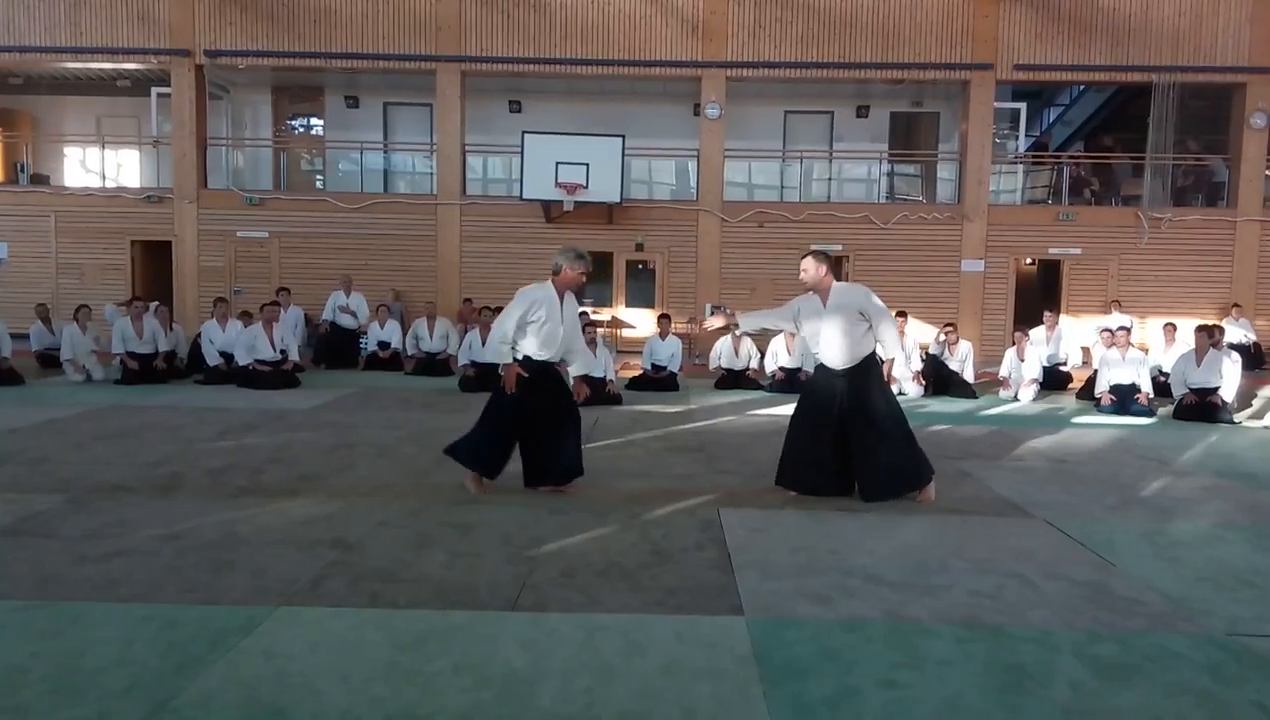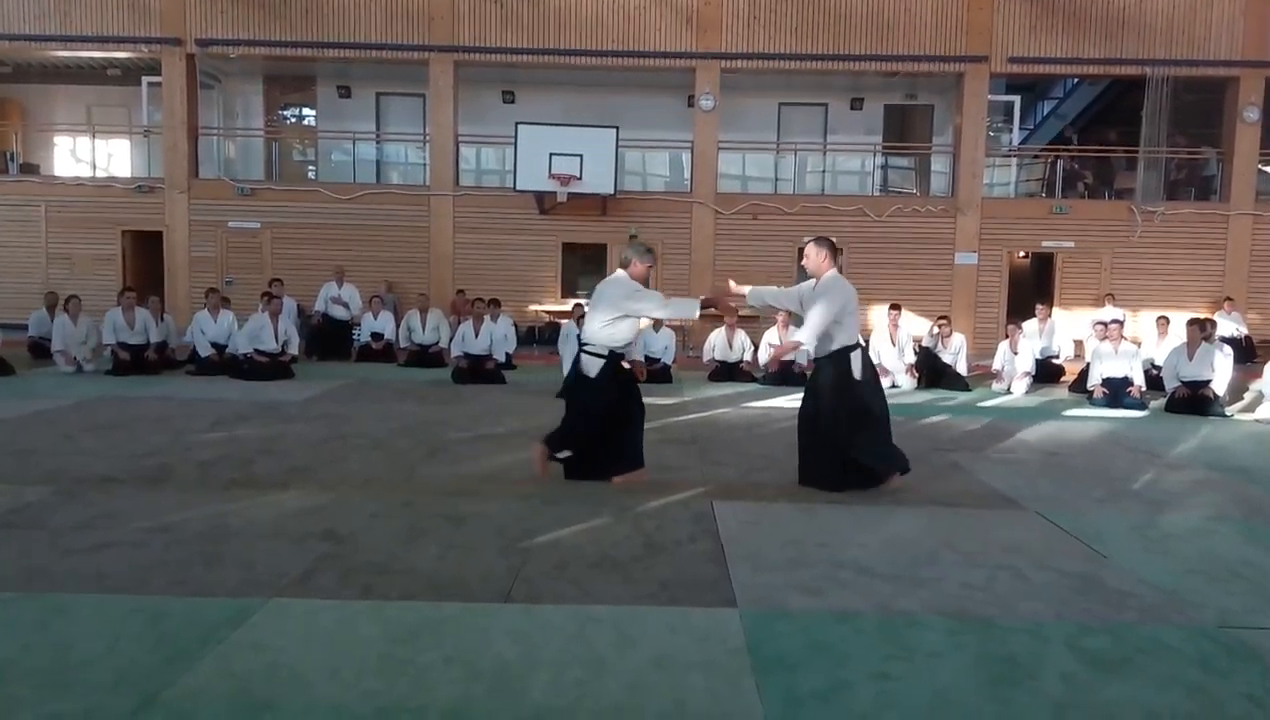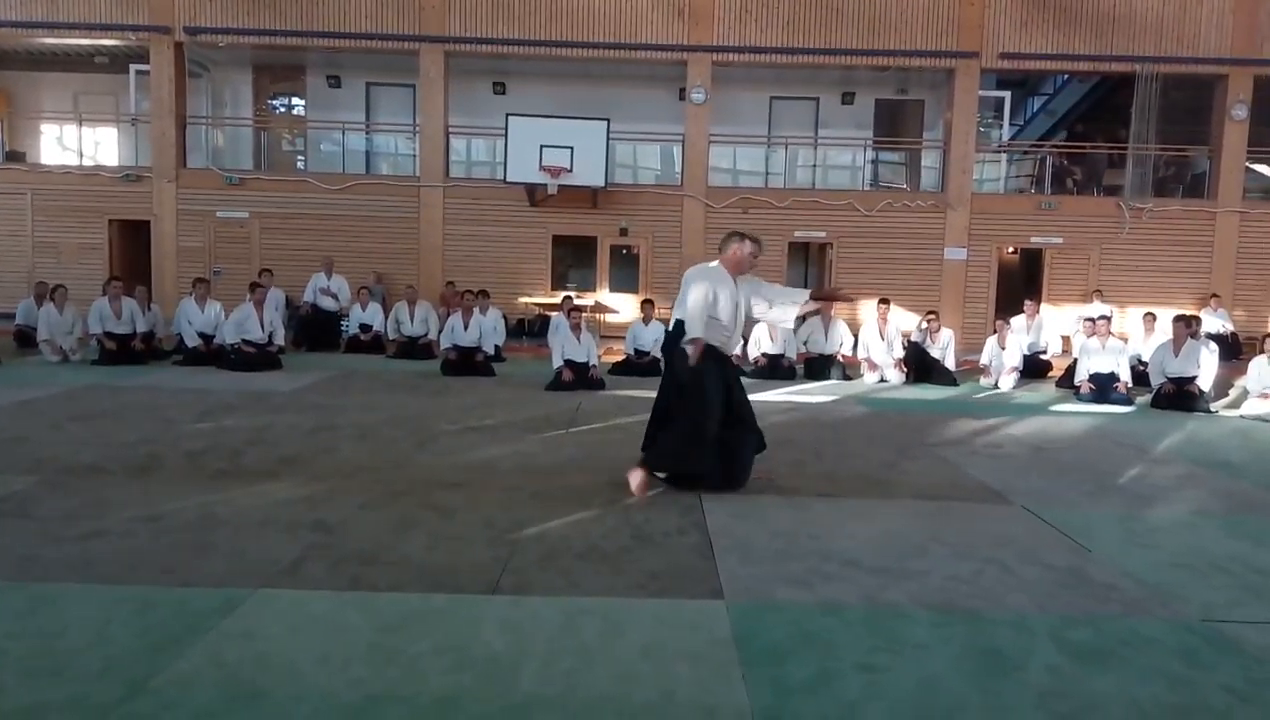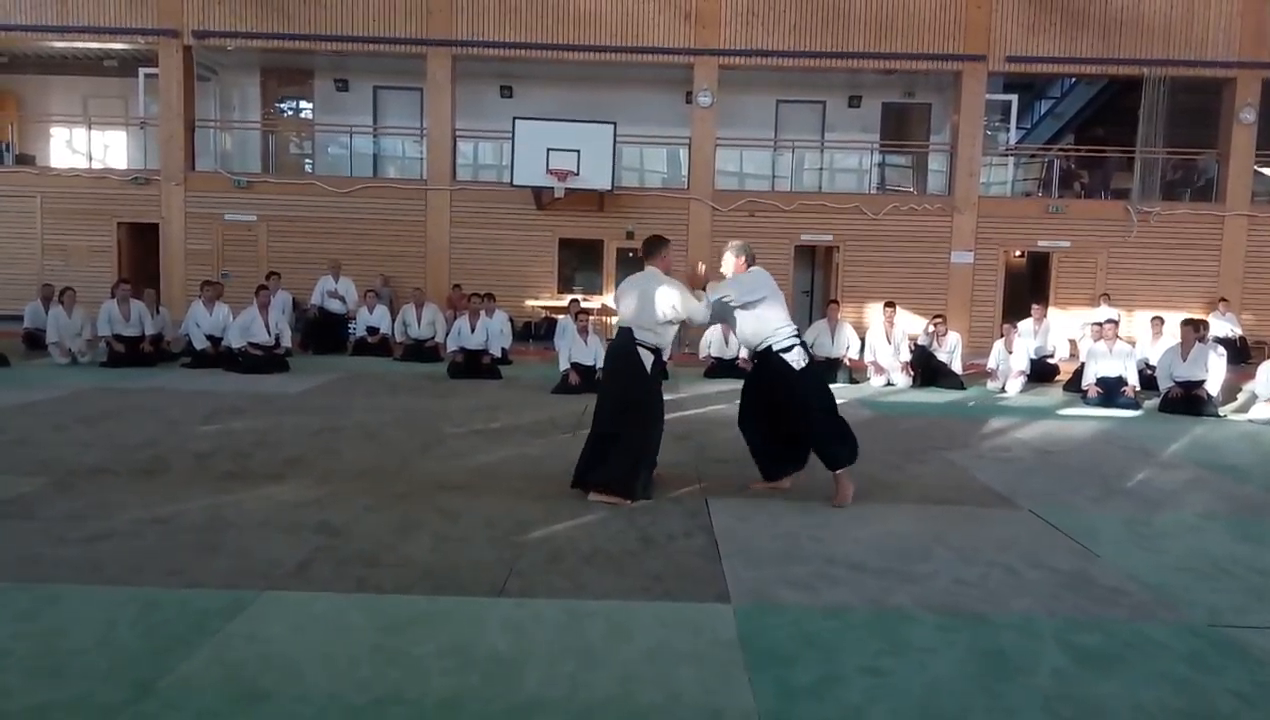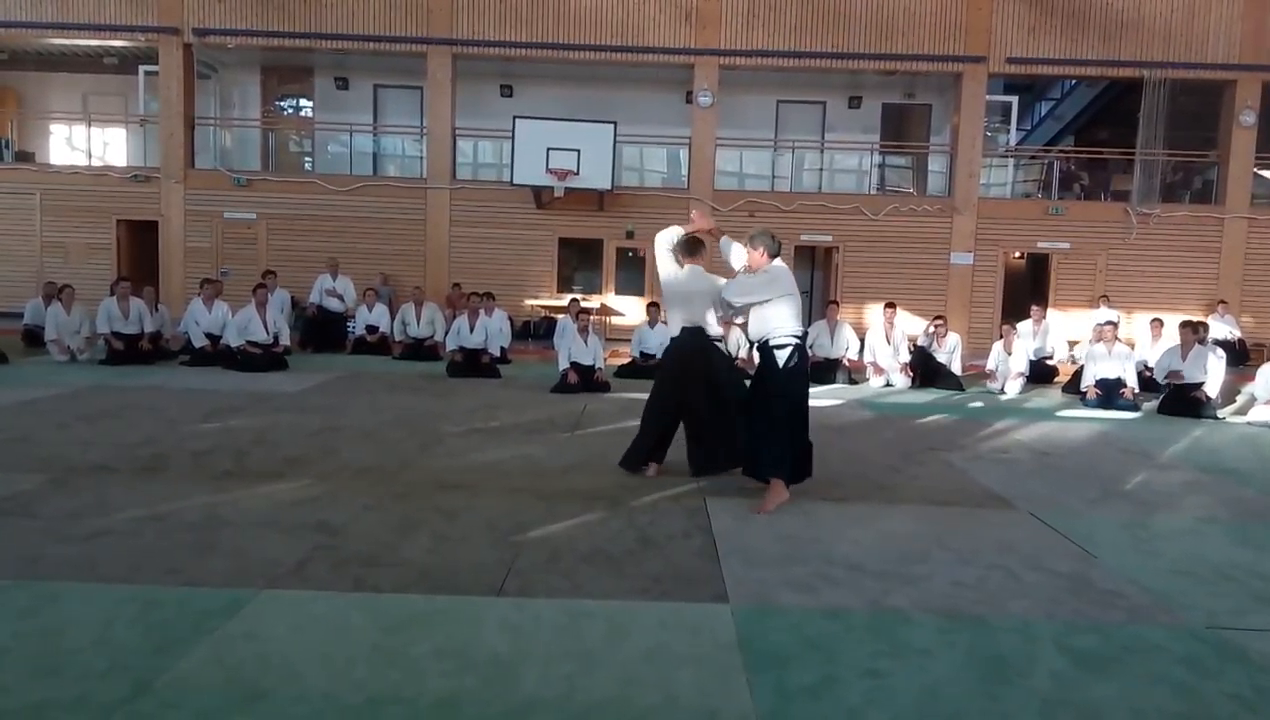
dt=0.7s
person 1, frame 1
left shoulder: (859, 294)
right shoulder: (802, 305)
left elbow: (884, 323)
right elbow: (772, 318)
left wrist: (887, 359)
right wrist: (730, 319)
left hip: (864, 372)
right hip: (828, 376)
left knee: (885, 429)
right knee: (807, 428)
left ankle: (920, 481)
right ankle: (806, 481)
person 1, frame 2
left shoulder: (838, 287)
right shoulder: (811, 288)
left elbow: (820, 319)
right elbow: (780, 296)
left wrist: (791, 344)
right wrist: (742, 290)
left hip: (847, 363)
right hip: (827, 363)
left knee: (851, 422)
right knee: (814, 420)
left ankle: (889, 467)
right ankle: (829, 474)
person 1, frame 3
left shoulder: (744, 284)
right shoulder: (704, 276)
left elbow: (772, 304)
right elbow: (694, 310)
left wrist: (816, 298)
right wrist: (697, 340)
left hip: (717, 359)
right hip: (695, 357)
left knee: (732, 418)
right knee: (697, 417)
left ankle: (723, 474)
right ankle: (645, 469)
person 1, frame 4
left shoulder: (628, 283)
right shoulder: (670, 288)
right elbow: (701, 316)
right wrist: (696, 289)
left hip: (622, 352)
right hip: (641, 358)
left knee: (639, 419)
right knee: (635, 422)
right ankle: (605, 486)
person 1, frame 5
left shoulder: (671, 277)
right shoulder: (718, 284)
left elbow: (662, 241)
left wrist: (690, 228)
left hip: (677, 351)
right hip: (711, 352)
left knee: (662, 408)
right knee: (727, 410)
left ankle: (649, 462)
person 2, frame 1
left shoulder: (571, 302)
right shoulder: (531, 295)
left elbow: (575, 341)
right elbow: (501, 330)
left wrist: (577, 375)
right wrist: (507, 365)
left hip: (548, 372)
right hip: (521, 368)
left knee: (564, 419)
right knee: (503, 422)
left ankle: (549, 477)
right ankle: (474, 471)
person 2, frame 2
left shoulder: (613, 287)
right shoulder: (627, 290)
right elbow: (665, 307)
left wrist: (629, 359)
right wrist: (711, 302)
left hip: (607, 359)
right hip: (597, 361)
left knee: (628, 411)
right knee: (593, 416)
left ankle: (619, 468)
right ankle: (548, 448)
person 2, frame 3
left shoulder: (699, 272)
right shoulder: (732, 278)
left hip: (680, 340)
right hip: (697, 346)
left knee: (682, 402)
right knee: (724, 402)
person 2, frame 4
left shoulder: (757, 278)
right shoulder: (736, 291)
left elbow: (718, 294)
right elbow: (715, 312)
left hip: (787, 355)
right hip: (763, 360)
left knee: (810, 416)
right knee: (752, 419)
left ankle: (842, 476)
right ankle: (777, 475)
person 2, frame 5
left shoulder: (775, 276)
right shoulder: (771, 273)
left elbow: (732, 293)
right elbow: (735, 252)
left wrist: (740, 277)
right wrist: (717, 233)
left hip: (784, 355)
right hip: (776, 354)
left knee: (774, 417)
right knee: (760, 414)
left ankle: (779, 485)
right ankle: (773, 475)
